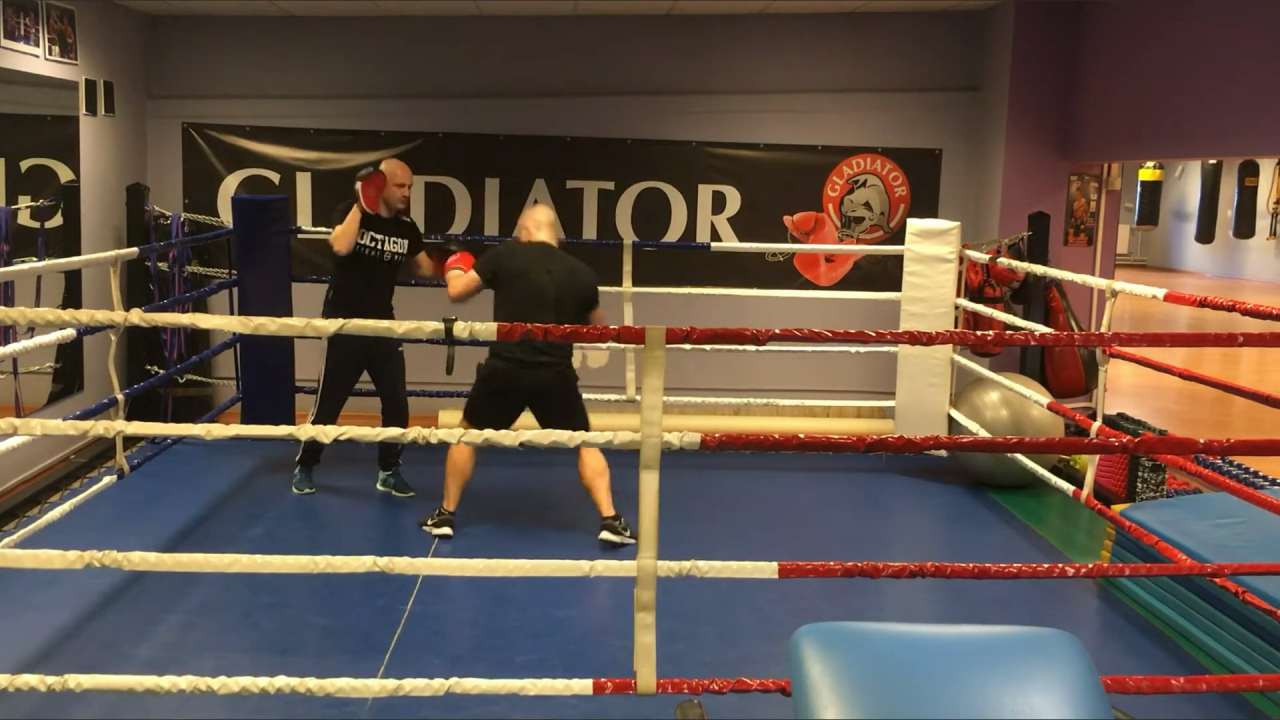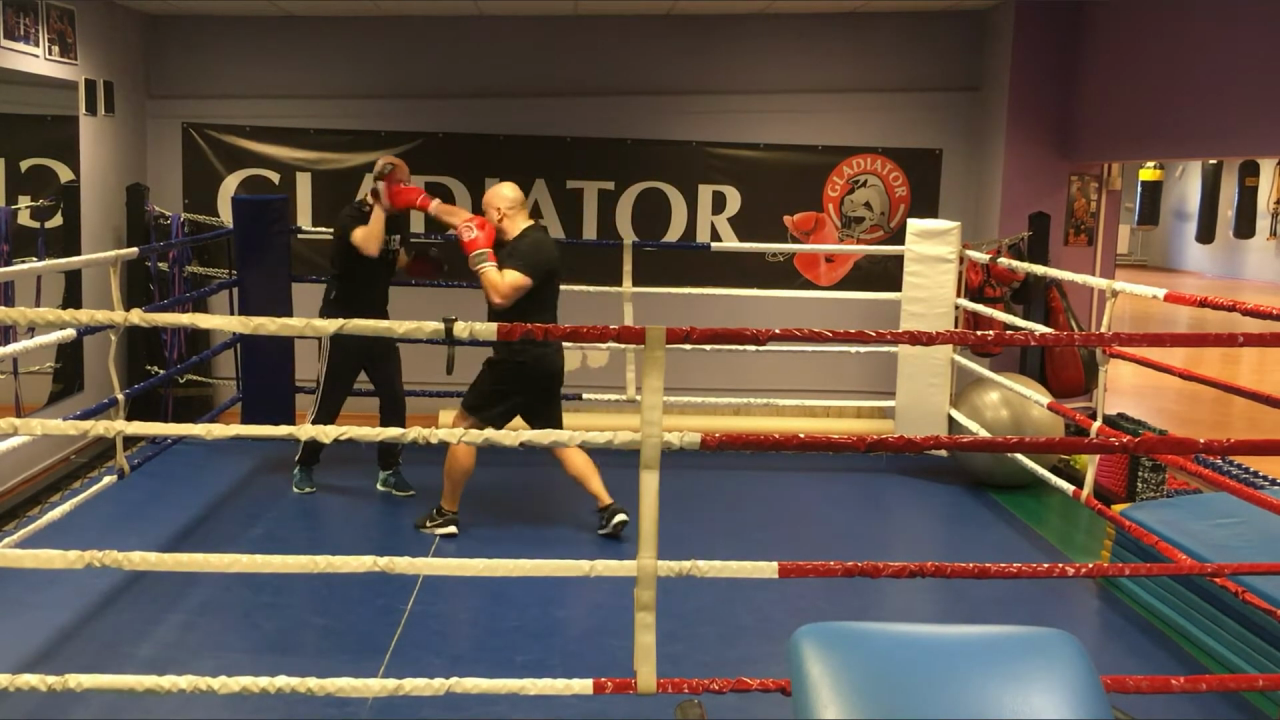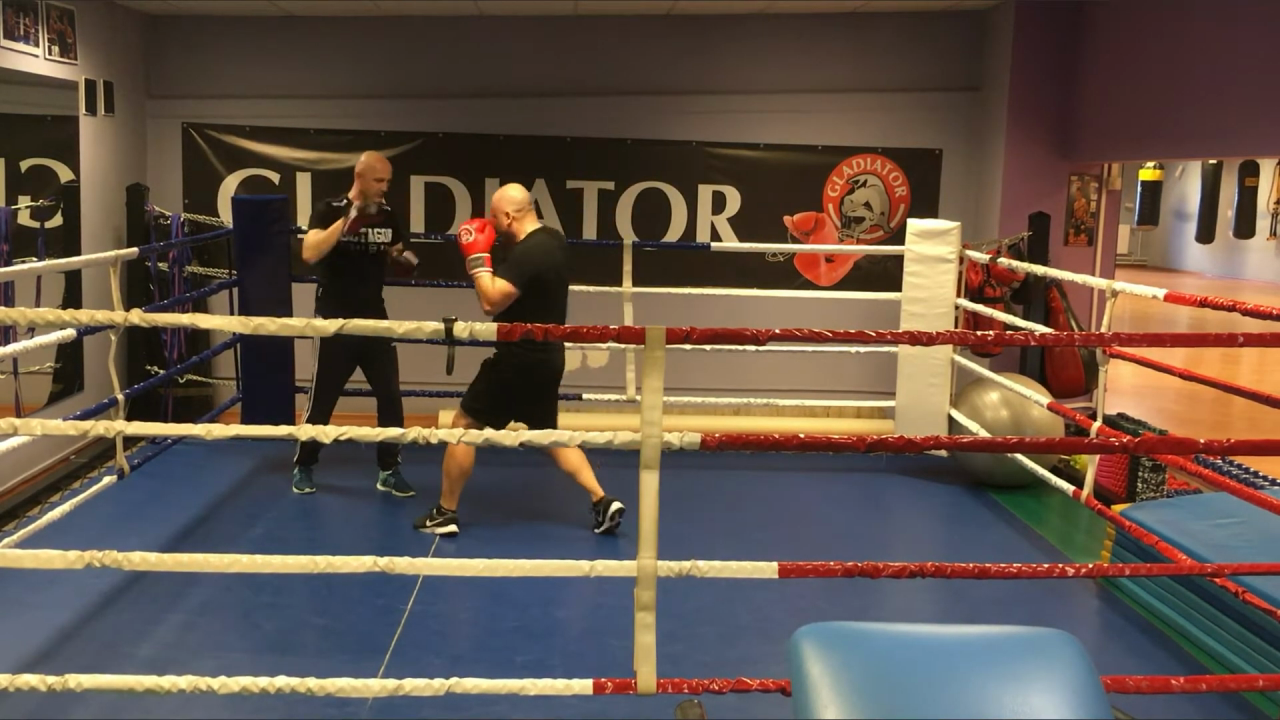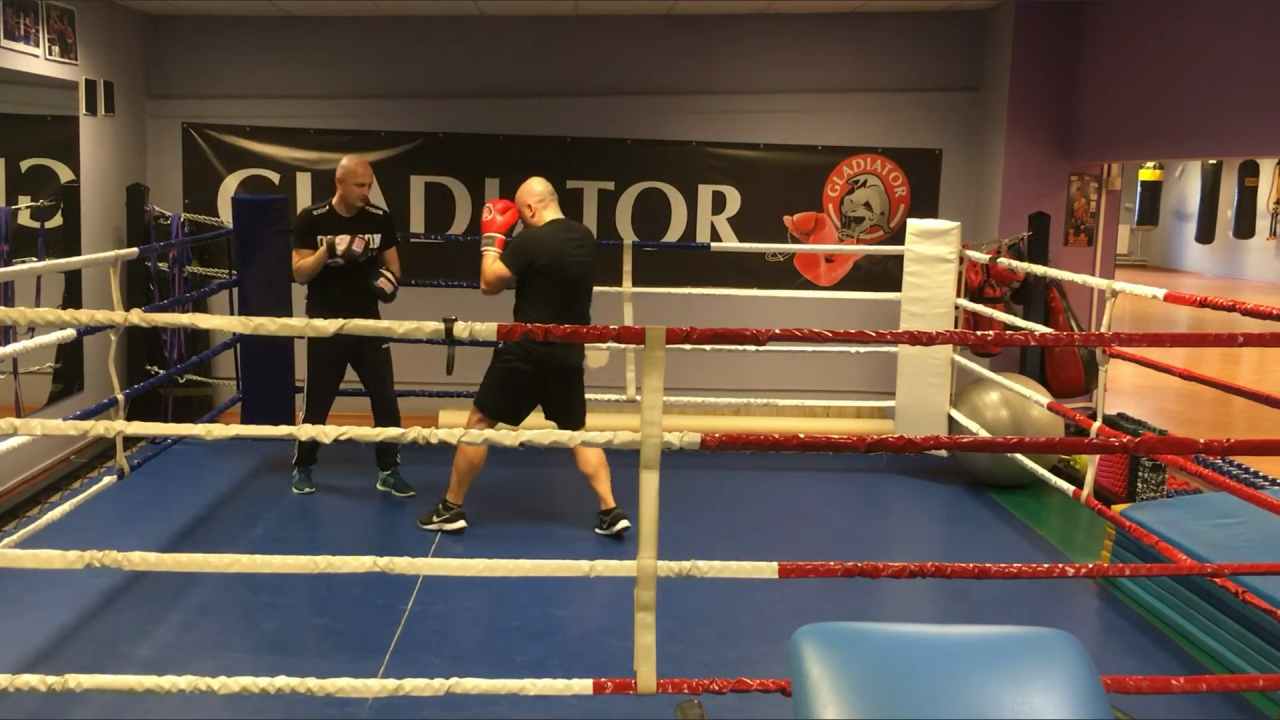
dt=0.2s
person 1, frame 1
left shoulder: (506, 255)
right shoulder: (581, 273)
left elbow: (457, 293)
right elbow: (595, 326)
left wrist: (455, 268)
left hip: (504, 370)
right hip: (555, 374)
left knee: (468, 433)
right knee: (585, 443)
left ankle: (444, 515)
right ankle: (610, 520)
person 1, frame 2
left shoulder: (531, 248)
right shoulder: (528, 238)
left elbow: (500, 296)
right elbow: (469, 220)
left wrist: (479, 252)
right wrist: (424, 201)
left hip: (520, 361)
right hip: (541, 361)
left knee: (465, 428)
left ankle: (446, 515)
right ankle: (609, 508)
person 1, frame 3
left shoulder: (529, 253)
right shoulder: (551, 239)
left elbow: (491, 303)
left wrist: (477, 256)
right wrist: (482, 235)
left hip: (520, 360)
right hip: (544, 358)
left knee: (464, 426)
left ankle: (446, 513)
right ankle: (602, 501)
person 1, frame 4
left shoulder: (530, 242)
right shoulder: (585, 238)
left elbow: (489, 284)
left wrist: (492, 236)
left hip: (528, 353)
right hip: (570, 354)
left knee: (479, 422)
right knee: (576, 433)
left ankle: (452, 509)
right ankle: (611, 512)
person 2, frame 1
left shoulder: (406, 226)
right shoulder: (354, 211)
left elbow: (425, 270)
right elbow: (340, 247)
right wrist: (361, 204)
left hip: (382, 325)
right hip: (343, 323)
left knee: (397, 402)
right knee: (329, 402)
left ankle: (389, 471)
right ankle: (304, 467)
person 2, frame 2
left shoulder: (398, 219)
right shoulder: (352, 214)
right elbow: (370, 250)
right wrist: (379, 202)
left hip: (378, 322)
right hip: (341, 322)
left knee: (394, 399)
right knee: (328, 401)
left ankle: (389, 471)
right ankle: (303, 466)
person 2, frame 3
left shoulder: (389, 216)
right shoulder: (329, 209)
left elbow: (392, 257)
right elbow: (310, 254)
left wrist: (404, 259)
right wrist: (345, 220)
left hip: (374, 320)
right hip: (334, 321)
left knee: (391, 398)
right knee: (322, 399)
left ankle: (389, 471)
right ankle: (303, 466)
person 2, frame 4
left shoulder: (380, 219)
right shoulder: (311, 219)
left elbow: (392, 265)
right elbow: (299, 273)
left wrist: (389, 279)
right wrist: (328, 251)
left hip: (368, 323)
right hip: (325, 324)
left knee: (385, 400)
right knee: (316, 403)
left ankle: (389, 471)
right ankle: (302, 467)
